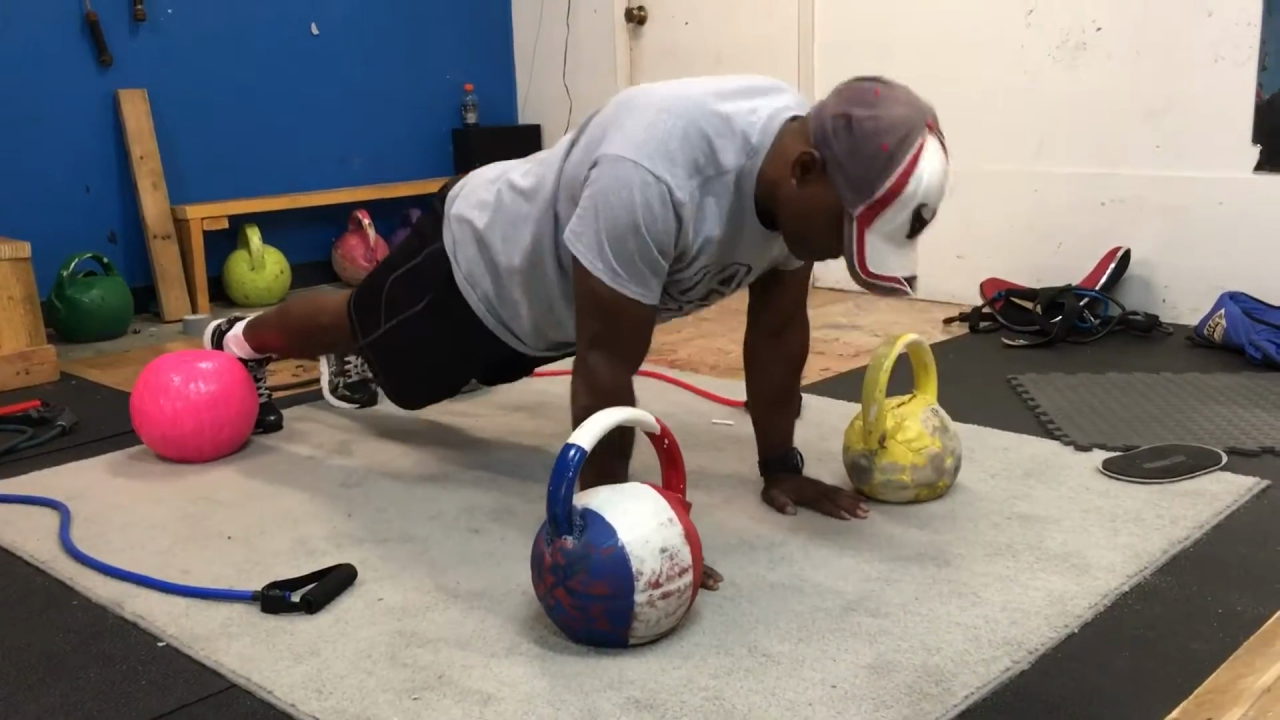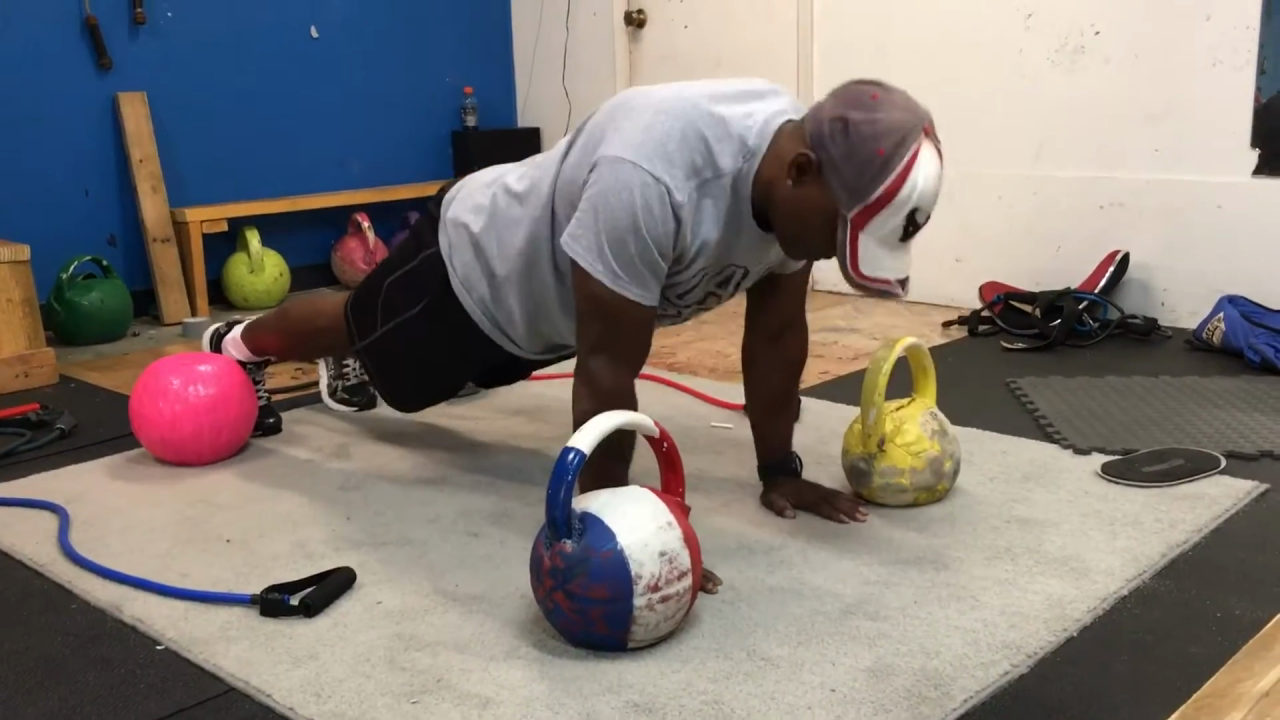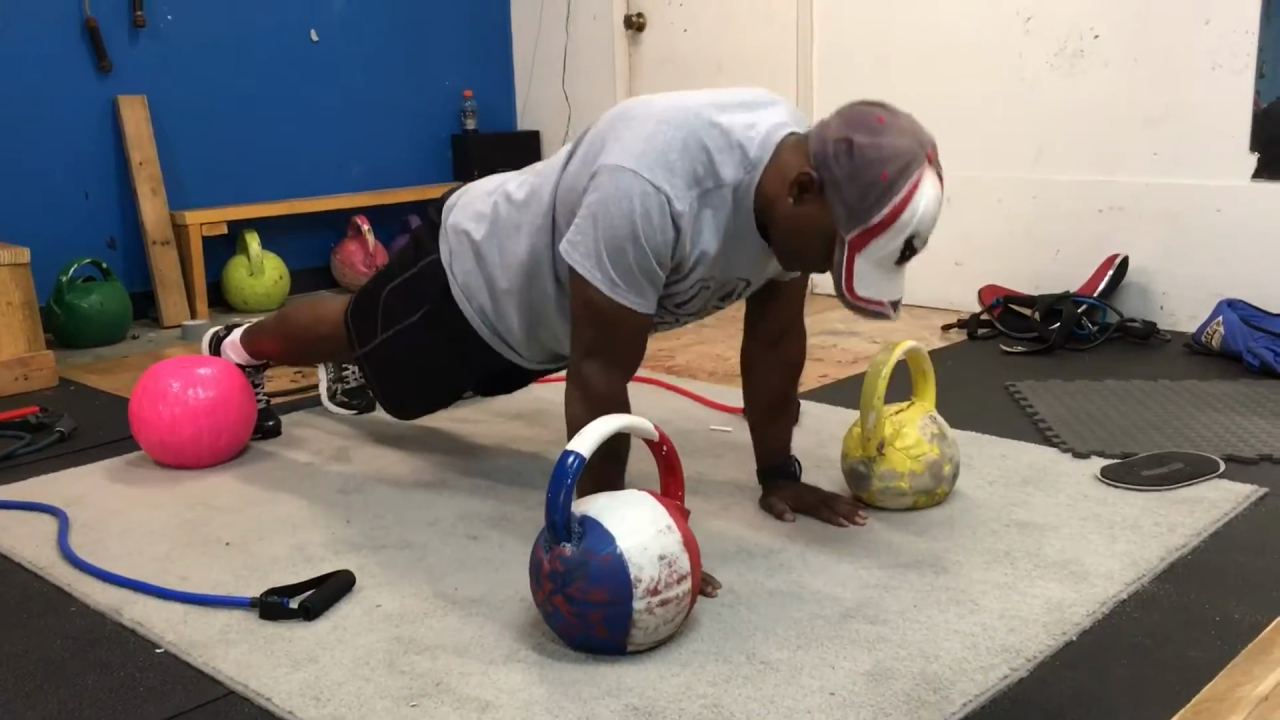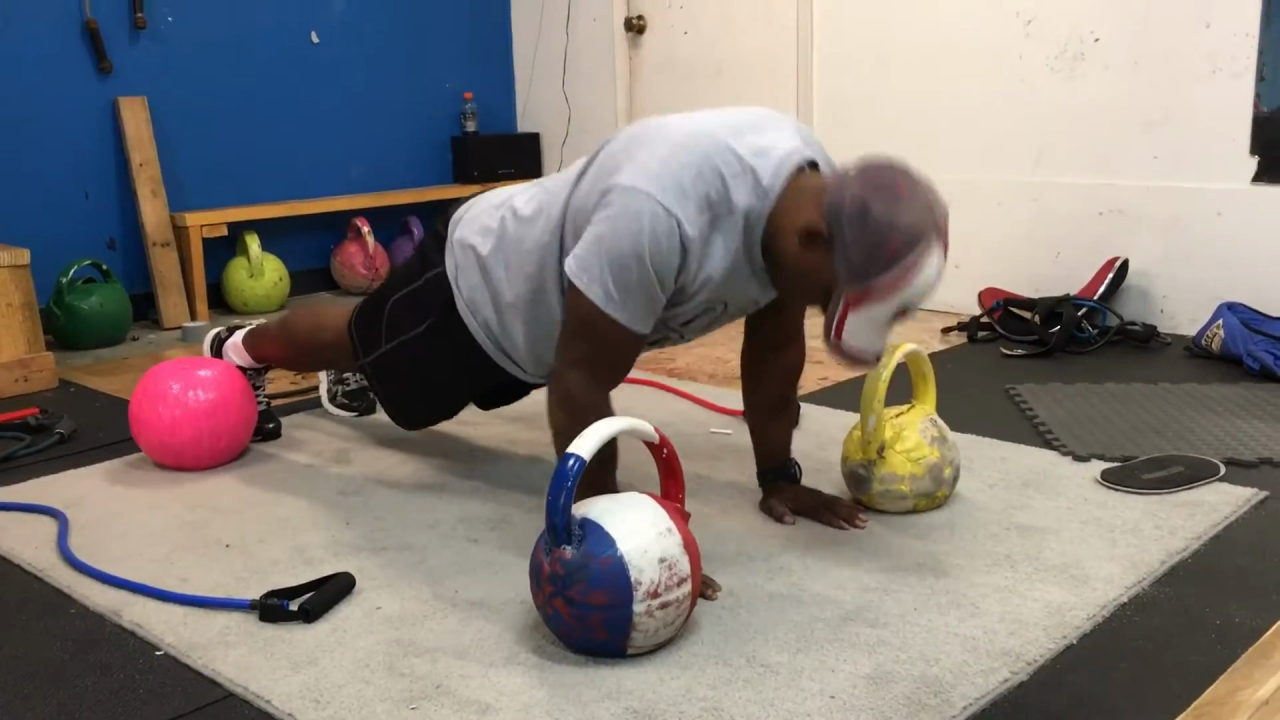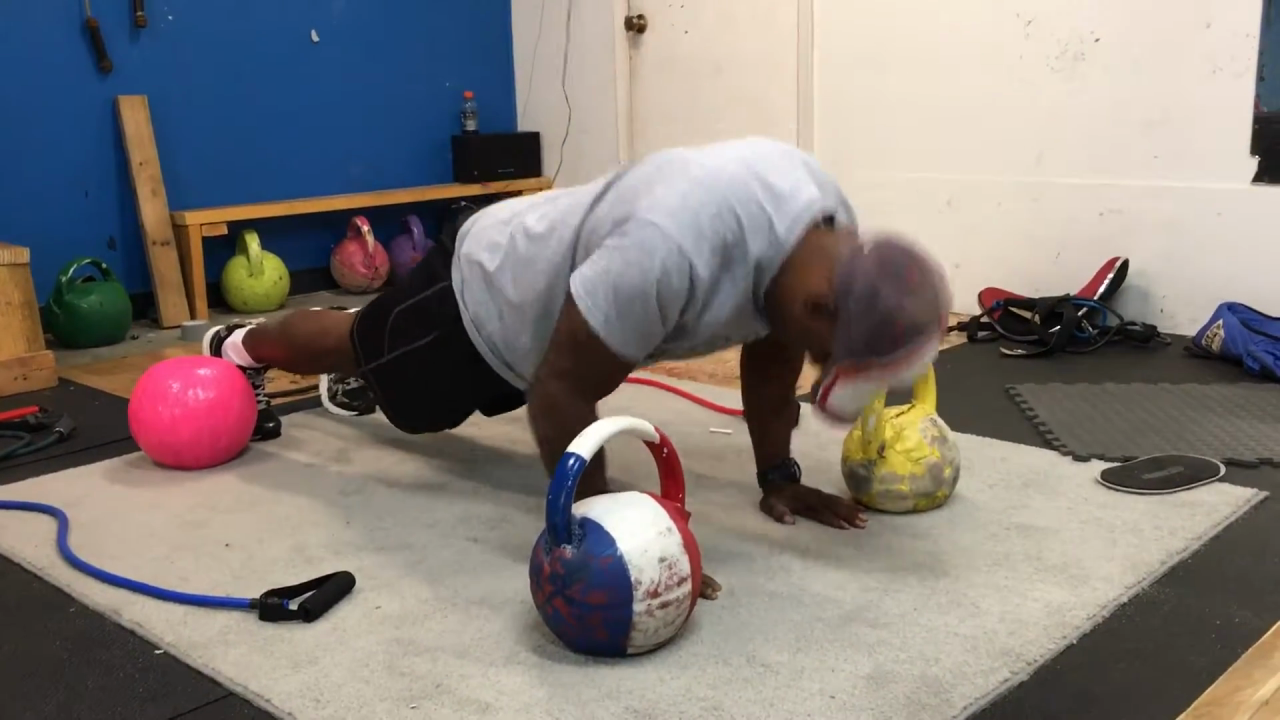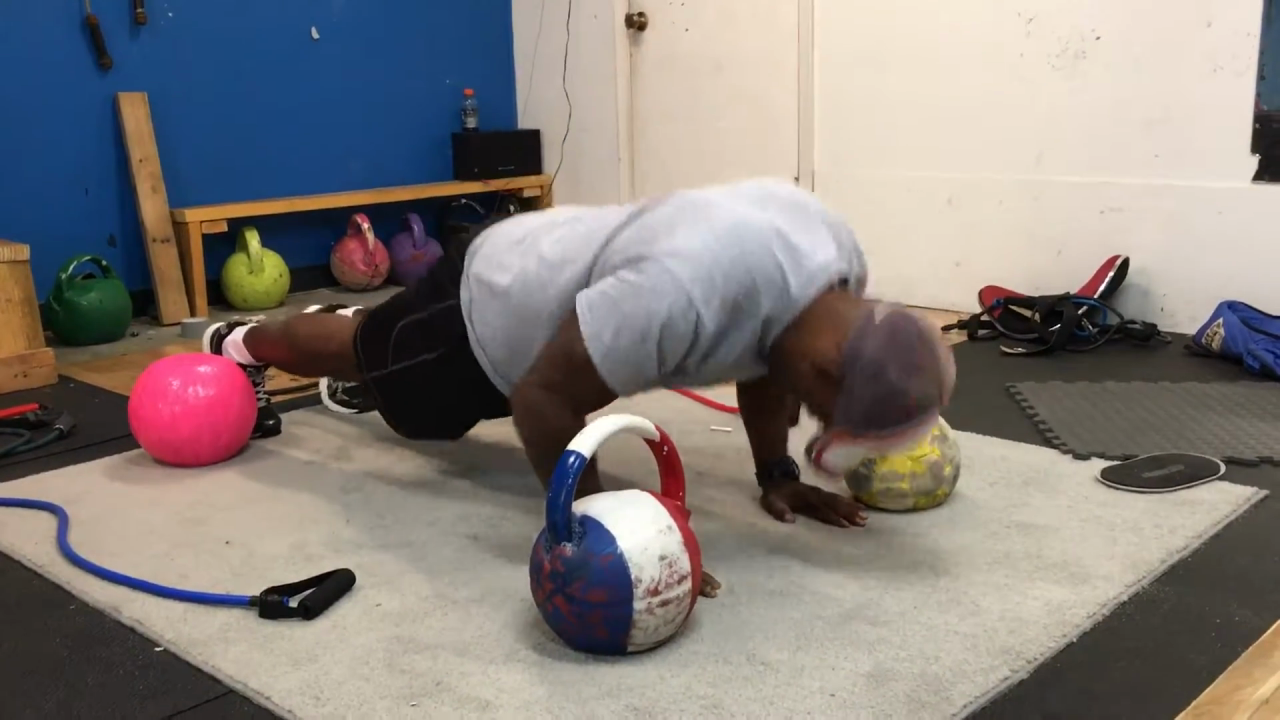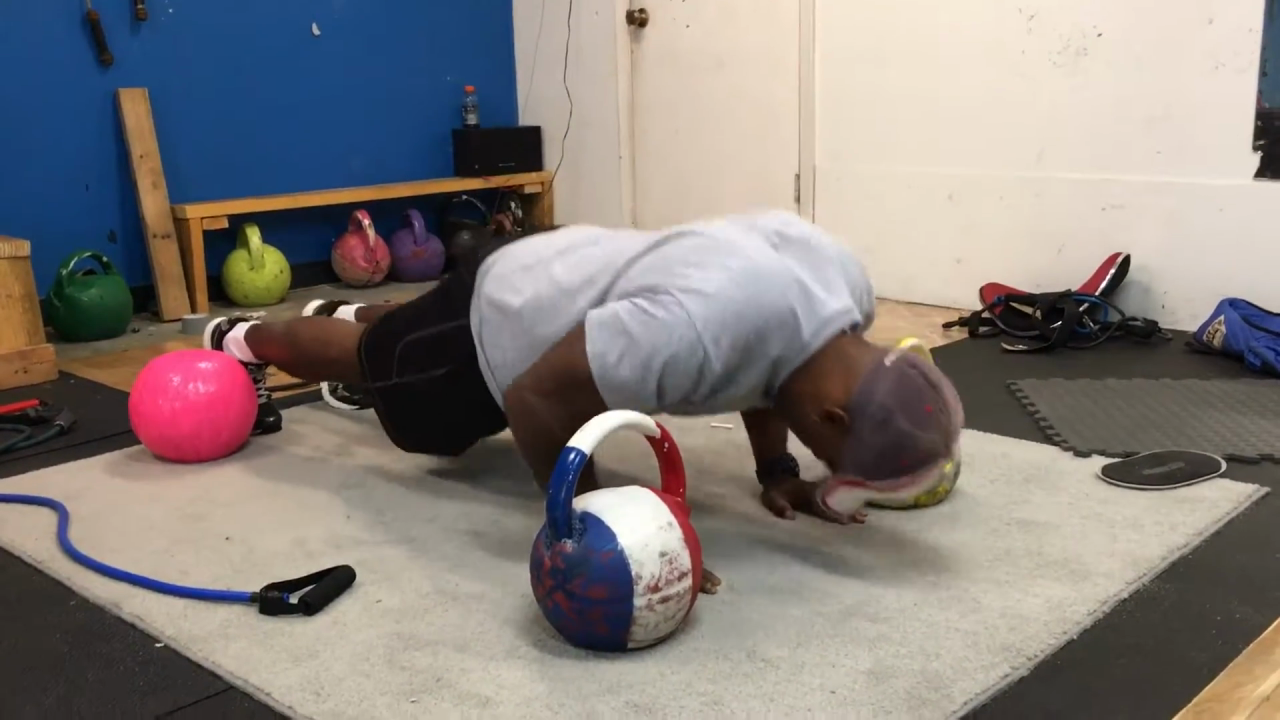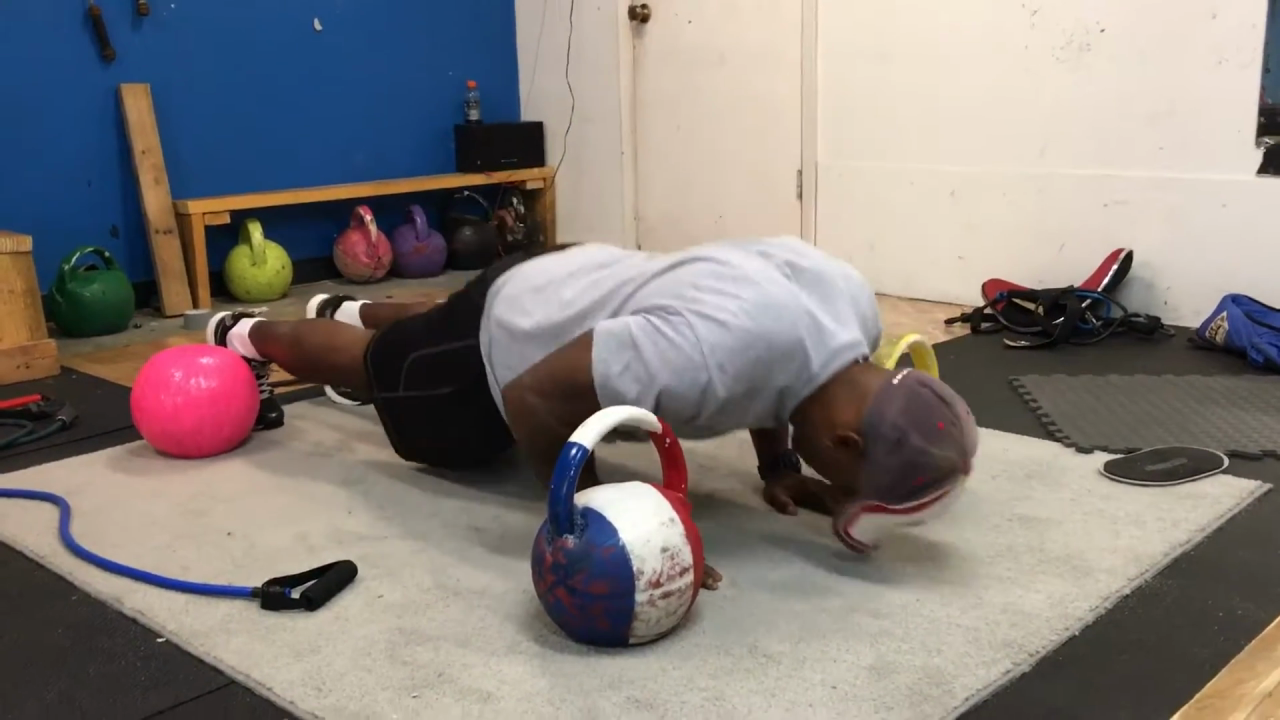
dt=0.1s
person 1, frame 1
left shoulder: (803, 166)
right shoulder: (653, 173)
left elbow: (779, 325)
right elbow: (604, 370)
left wrist: (780, 468)
left hip: (548, 278)
right hip: (478, 256)
right knee: (363, 322)
left ankle: (346, 368)
right ankle: (239, 342)
person 1, frame 2
left shoulder: (796, 174)
right shoulder: (652, 175)
left elbow: (778, 330)
right elbow: (606, 373)
left wrist: (779, 472)
left hip: (544, 282)
right hip: (475, 260)
right knee: (359, 326)
left ankle: (345, 373)
right ankle: (239, 345)
person 1, frame 3
left shoulder: (803, 176)
right shoulder: (653, 186)
left elbow: (775, 332)
right elbow: (598, 374)
left wrist: (778, 476)
left hip: (545, 292)
right hip: (474, 269)
right knee: (362, 333)
left ankle: (344, 379)
right ankle: (238, 348)
person 1, frame 4
left shoulder: (810, 209)
right shoulder: (663, 209)
left elbow: (775, 344)
right elbow: (581, 385)
left wrist: (779, 478)
left hip: (545, 301)
right hip: (480, 283)
right knee: (366, 343)
left ankle: (346, 379)
right ankle: (240, 351)
person 1, frame 5
left shoulder: (829, 224)
right shoulder: (675, 250)
left elbow: (767, 341)
right elbow: (558, 392)
left wrist: (778, 477)
left hip: (560, 271)
right hip: (487, 293)
right knee: (365, 347)
left ankle: (346, 350)
right ankle: (239, 347)
person 1, frame 6
left shoulder: (836, 263)
right shoulder: (685, 293)
left elbow: (764, 364)
right elbow: (544, 403)
left wrist: (777, 475)
left hip: (562, 279)
right hip: (493, 308)
right knee: (369, 354)
left ankle: (340, 312)
right ankle: (240, 345)
person 1, frame 7
left shoulder: (846, 292)
right shoulder: (697, 330)
right elbow: (531, 402)
left wrist: (776, 469)
left hip: (573, 274)
right hip: (504, 322)
left knee: (427, 324)
right knee: (373, 359)
left ankle: (348, 310)
right ankle: (243, 338)
person 1, frame 8
left shoulder: (854, 314)
right shoulder: (706, 352)
right elbow: (532, 402)
left wrist: (777, 464)
left hip: (581, 290)
right hip: (511, 344)
left knee: (434, 329)
right knee: (379, 368)
left ankle: (347, 311)
right ankle: (246, 337)
